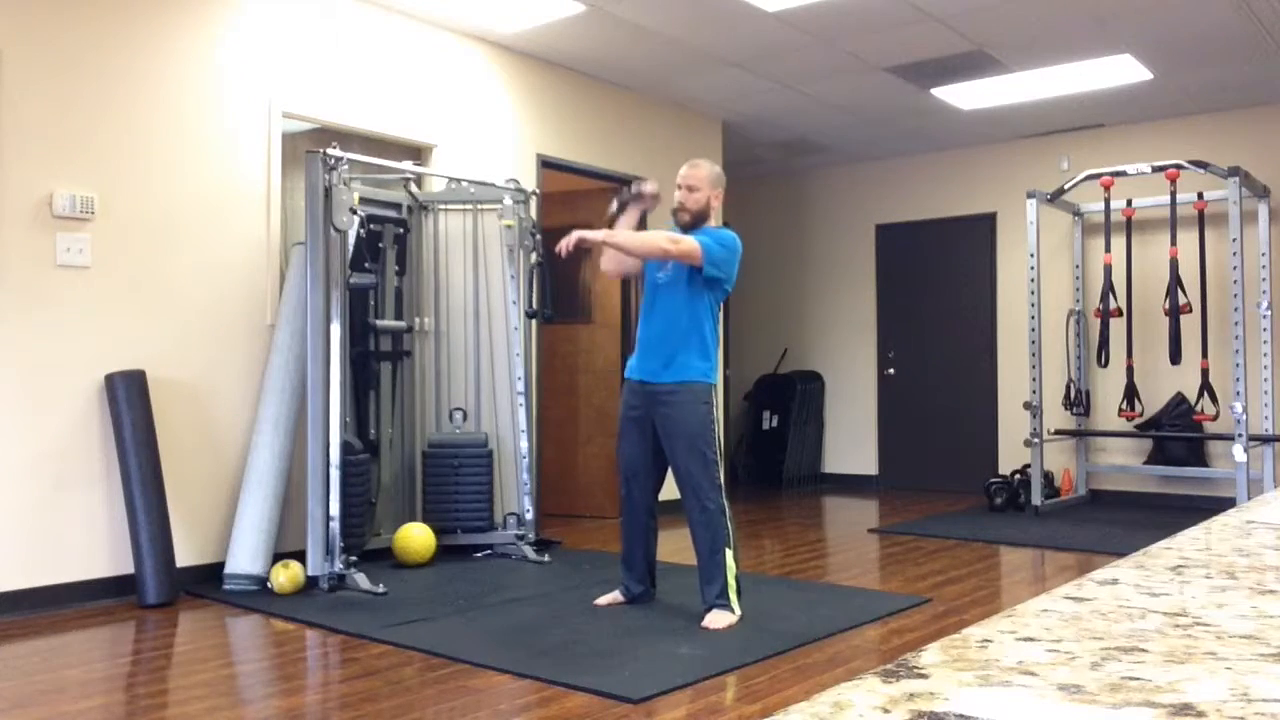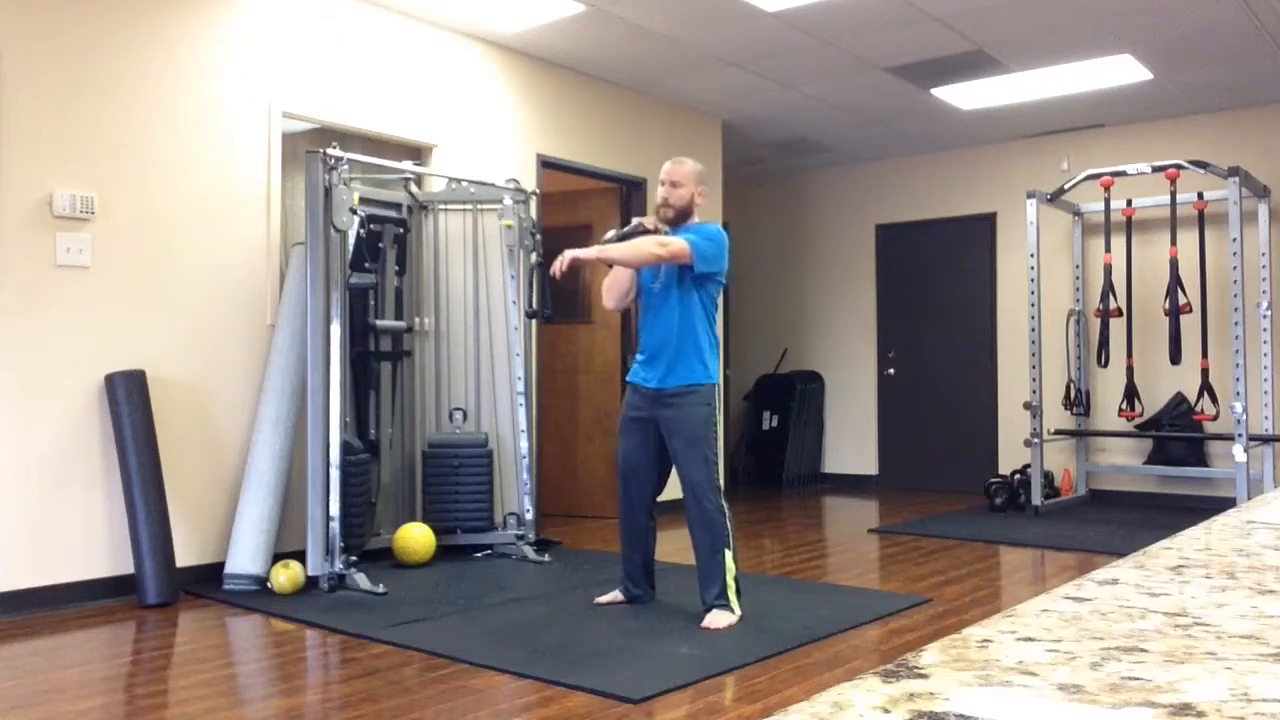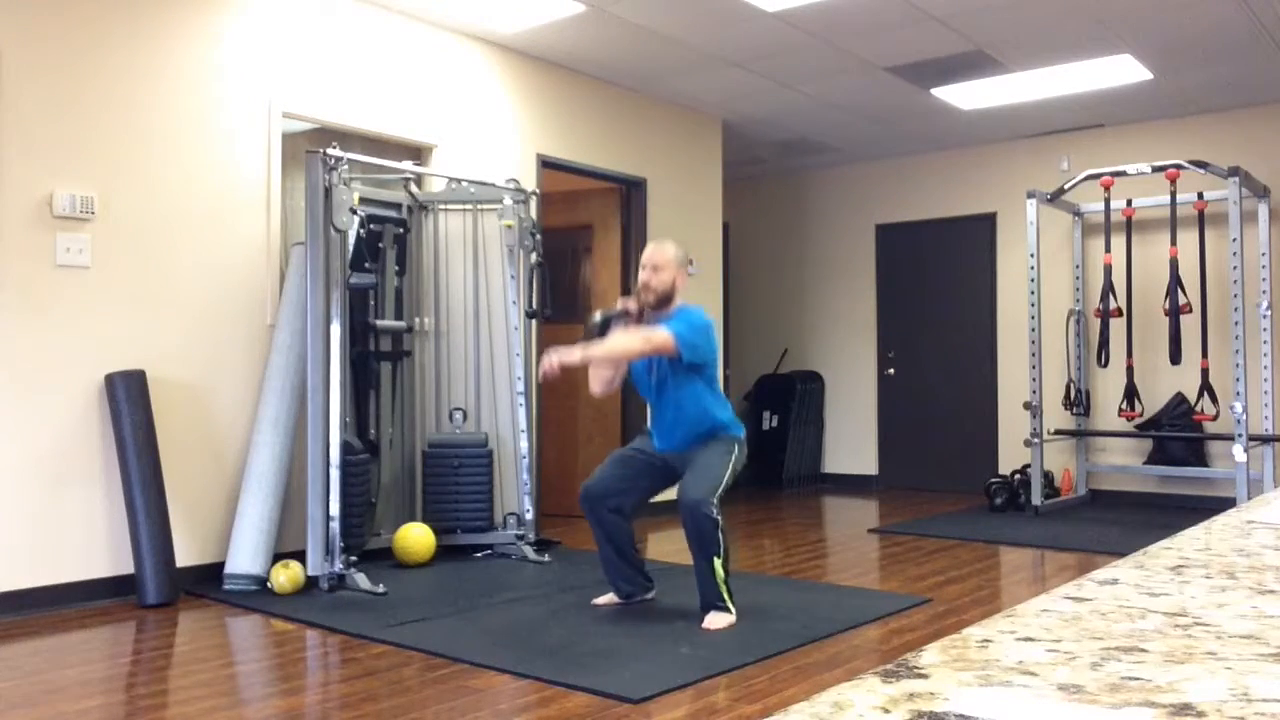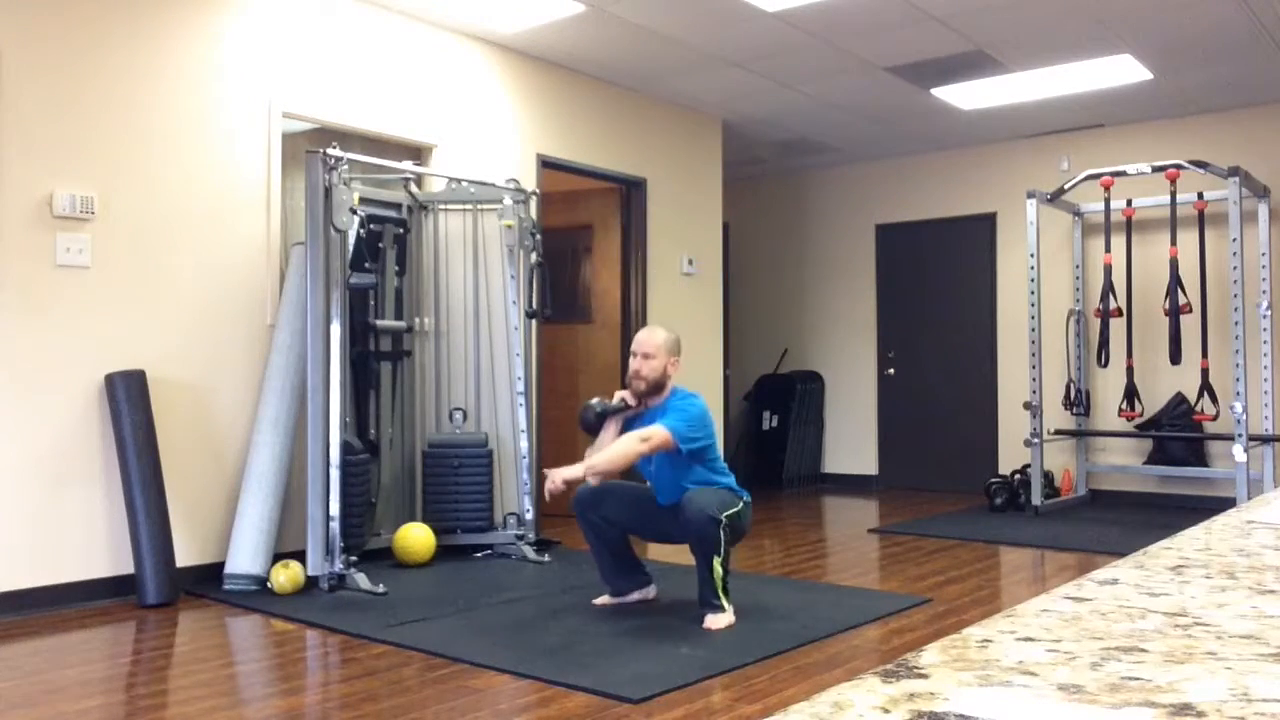
dt=0.4s
person 1, frame 1
left shoulder: (723, 244)
right shoulder: (659, 245)
left elbow: (670, 245)
right elbow: (612, 265)
left wrist: (594, 234)
right wrist: (631, 210)
left hip: (687, 387)
right hip: (639, 382)
left knee: (702, 494)
right knee: (635, 490)
left ankle: (723, 599)
right ankle: (636, 585)
person 1, frame 2
left shoulder: (709, 239)
right shoulder: (649, 246)
left elbow: (660, 250)
right elbow: (613, 300)
left wrist: (591, 252)
right wrist: (627, 248)
left hip: (692, 388)
right hip: (643, 386)
left knee: (701, 490)
right knee: (633, 486)
left ankle: (722, 600)
right ankle: (636, 586)
person 1, frame 3
left shoulder: (694, 324)
right shoulder: (635, 325)
left elbow: (645, 345)
right elbow: (600, 387)
left wrist: (575, 354)
right wrist: (617, 327)
left hip: (714, 440)
right hip: (662, 442)
left knee: (697, 500)
right knee: (597, 493)
left ankle: (719, 602)
right ankle: (632, 584)
person 1, frame 4
left shoulder: (688, 409)
right shoulder: (630, 411)
left elbow: (643, 443)
right elbow: (597, 475)
left wrist: (577, 470)
right wrist: (614, 418)
left hip: (720, 503)
left knee: (699, 508)
right knee: (588, 500)
left ankle: (717, 604)
right ankle: (632, 583)
